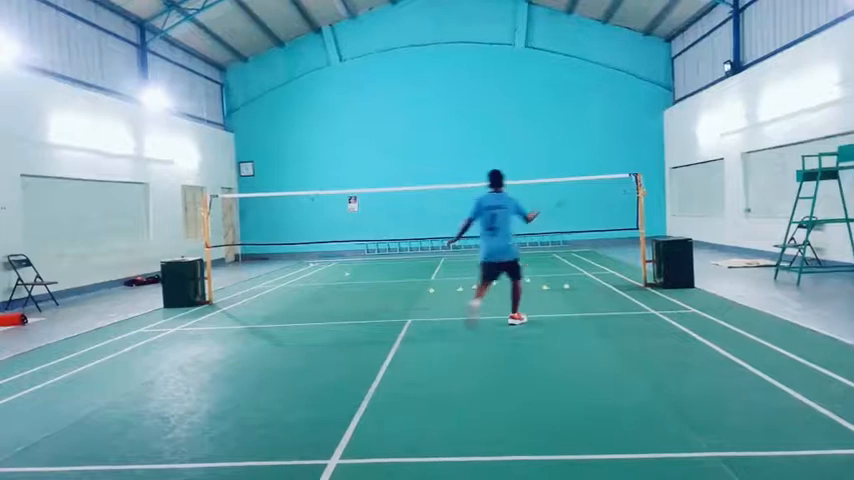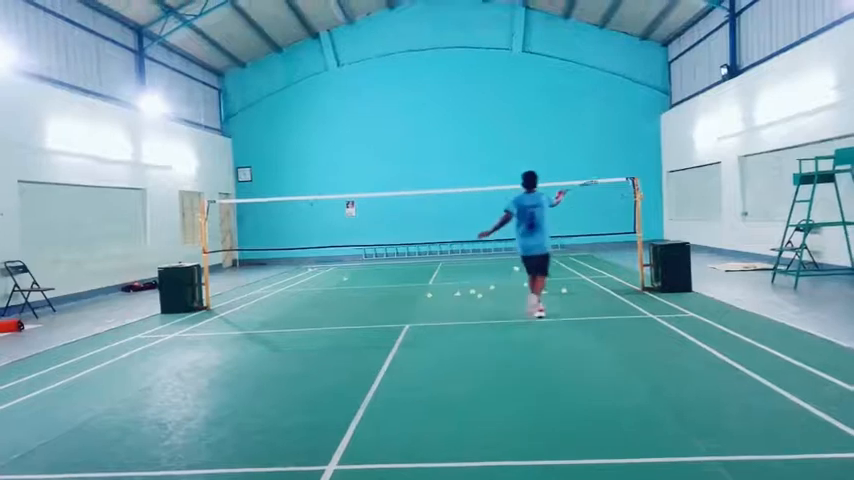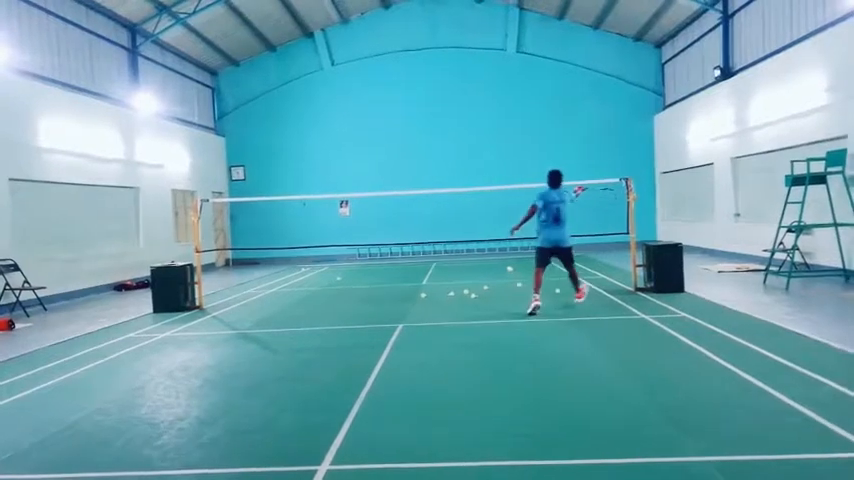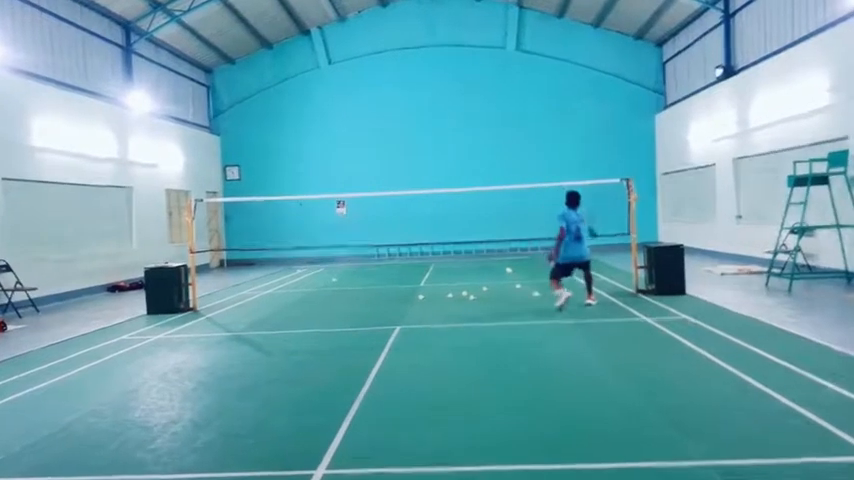
dt=0.3s
person 1, frame 1
left shoulder: (481, 201)
right shoulder: (510, 201)
left elbow: (468, 222)
right elbow: (527, 219)
left wrist: (457, 237)
right wrist: (534, 214)
left hip: (488, 251)
right hip: (507, 251)
left knee: (485, 282)
right knee: (516, 280)
left ankle: (476, 301)
right ankle: (515, 315)
person 1, frame 2
left shoulder: (517, 200)
right shoulder: (543, 198)
left elbow: (507, 217)
right elbow: (554, 203)
left wrist: (490, 231)
right wrist: (560, 197)
left hip: (525, 246)
right hip: (541, 246)
left knee: (532, 276)
right knee: (541, 276)
left ankle: (538, 307)
right ankle: (534, 297)
person 1, frame 3
left shoulder: (543, 195)
right shoulder: (565, 195)
left elbow: (533, 210)
right elbow: (574, 196)
left wrist: (519, 225)
right wrist: (578, 191)
left hip: (545, 240)
right hip: (563, 240)
left knee: (539, 269)
right knee: (570, 267)
left ankle: (536, 298)
right ankle: (579, 292)
person 1, frame 4
left shoulder: (563, 216)
right shoulder: (582, 216)
left elbow: (562, 234)
right elbow: (591, 232)
left wrist: (555, 251)
right wrist: (592, 233)
left hip: (566, 256)
right hip: (583, 255)
left knee: (554, 279)
right knee: (586, 271)
left ankle: (562, 293)
right ankle: (590, 297)
